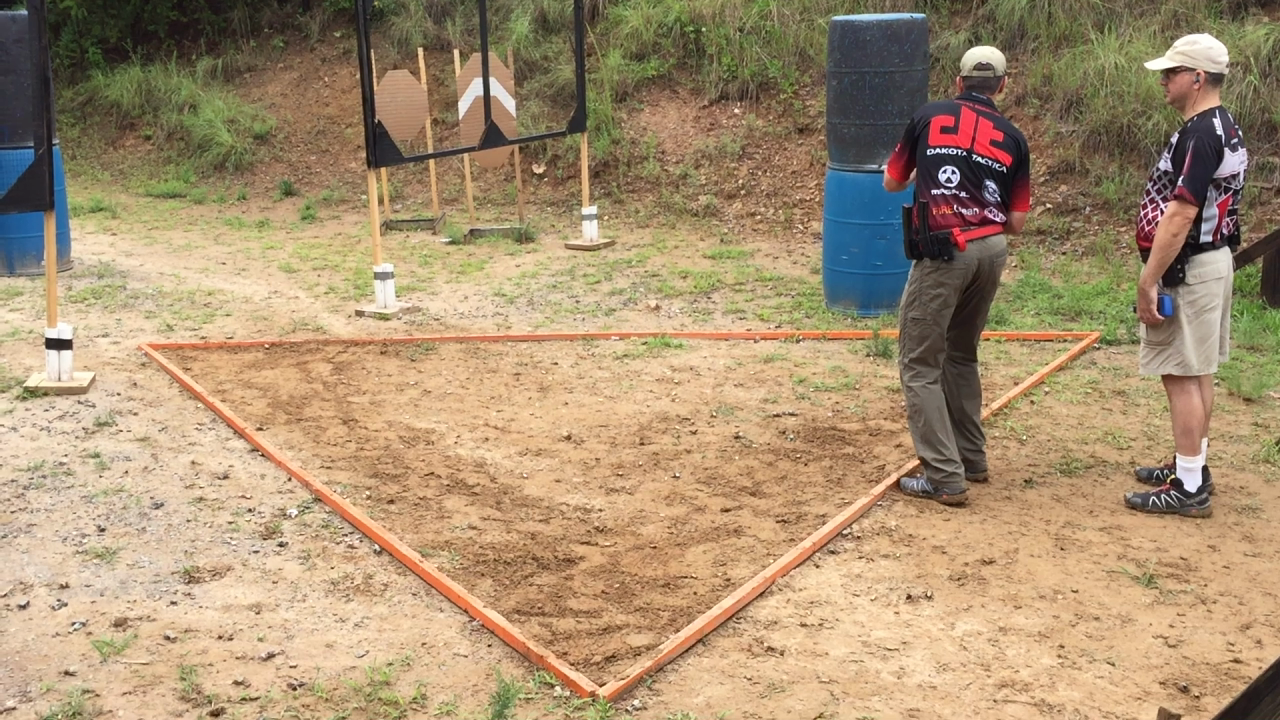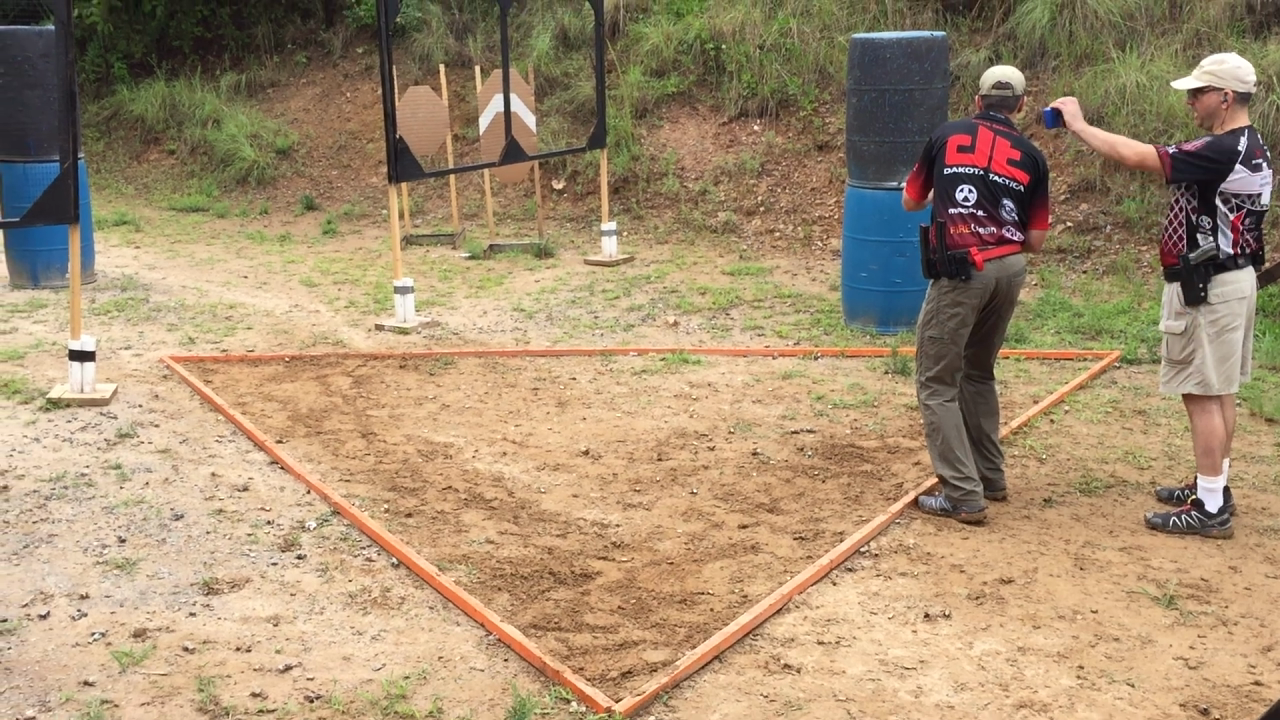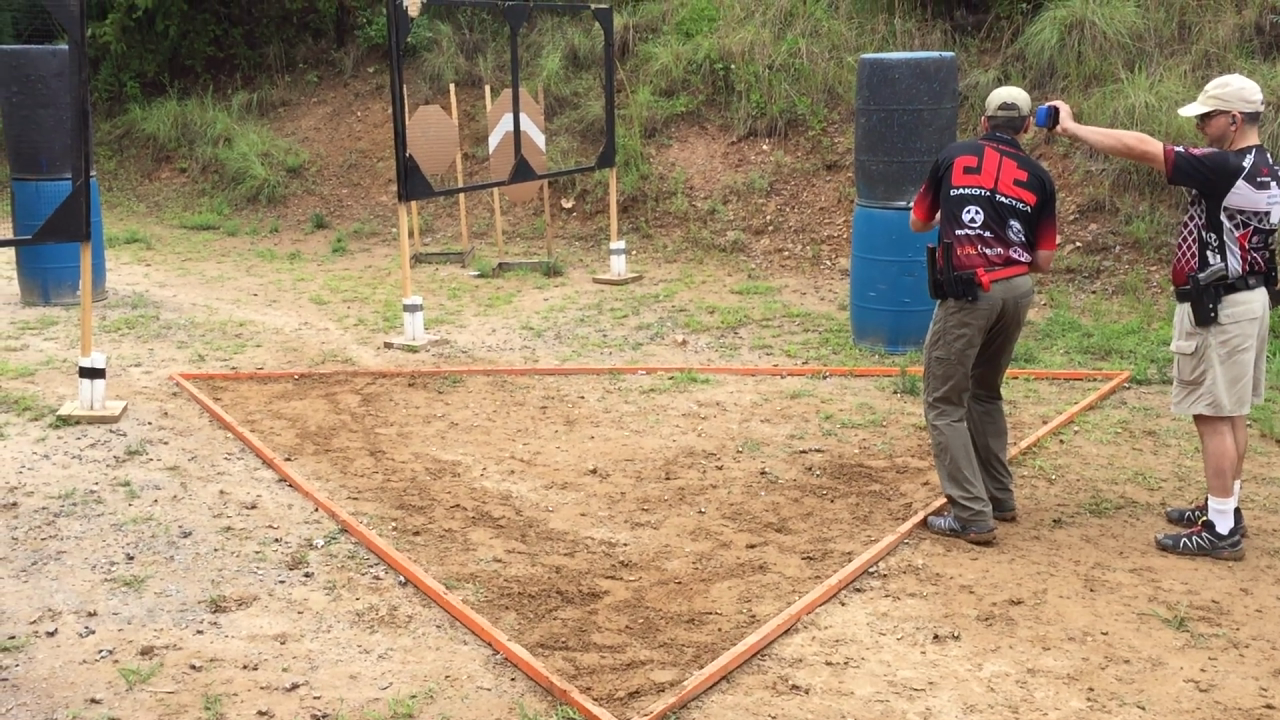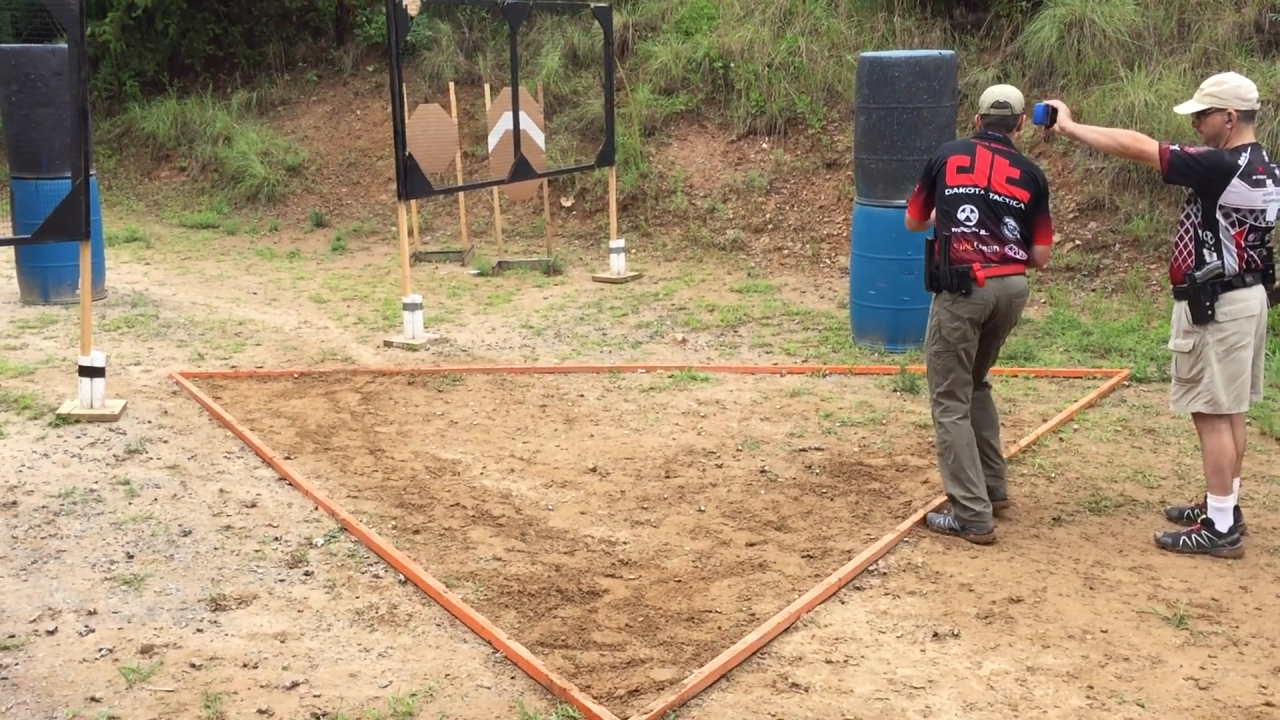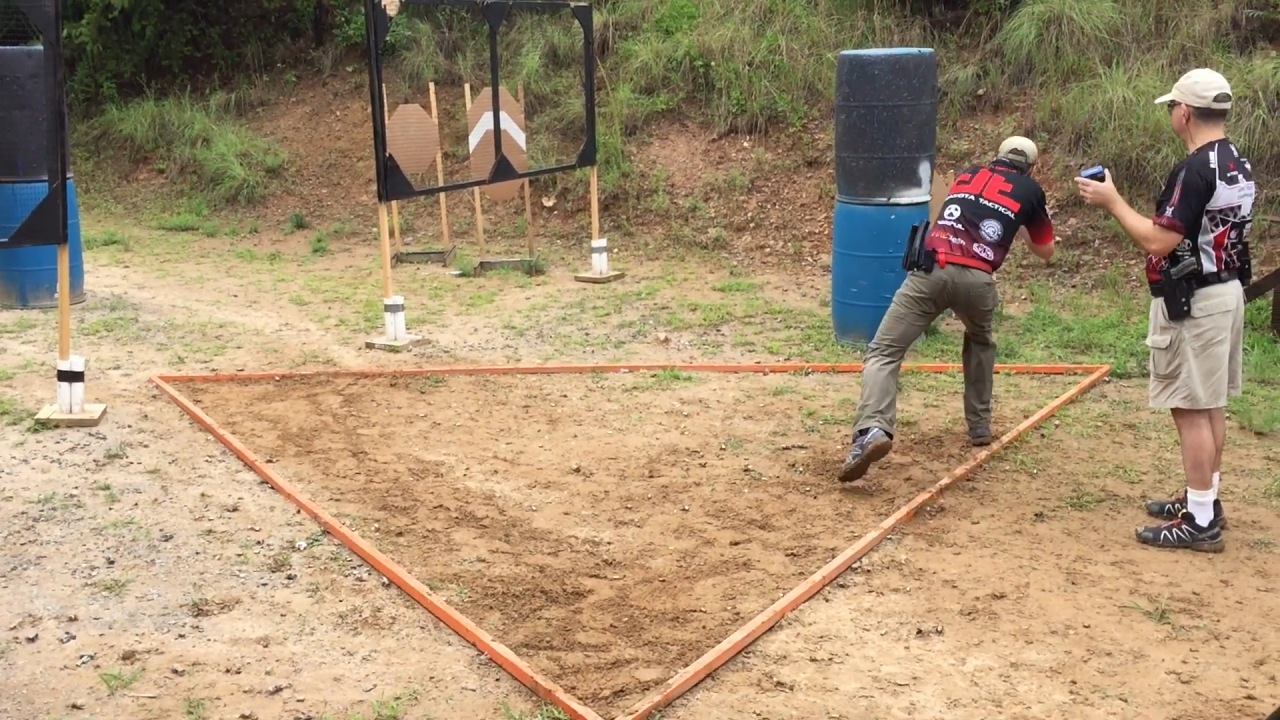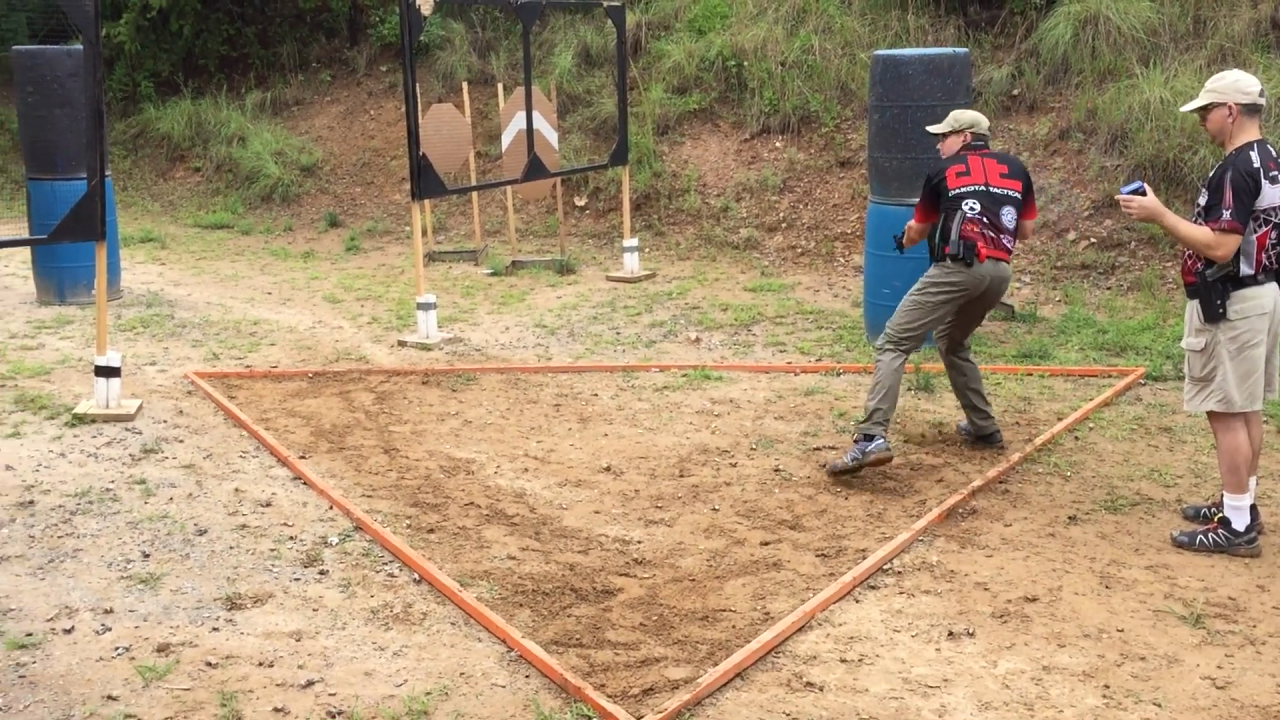
dt=0.7s
person 1, frame 1
left shoulder: (1200, 134)
right shoulder: (1222, 128)
left elbow: (1180, 215)
left wrist: (1149, 281)
left hip: (1186, 268)
right hip: (1210, 260)
left knee: (1182, 375)
right knee: (1198, 372)
left ankle: (1188, 488)
right ankle: (1190, 467)
person 1, frame 2
left shoulder: (1223, 151)
right shoulder: (1249, 147)
left elbow: (1140, 157)
left wrist: (1078, 124)
left hip: (1206, 287)
right hip: (1231, 278)
left knee: (1203, 394)
right knee: (1219, 391)
left ankle: (1210, 508)
right ankle: (1213, 488)
person 1, frame 3
left shoulder: (1228, 168)
left elbow: (1141, 147)
left wrist: (1073, 128)
left hip: (1218, 307)
left knee: (1213, 415)
right knee: (1232, 411)
left ankle: (1220, 529)
right ankle: (1223, 508)
person 1, frame 4
left shoulder: (1222, 167)
left elbow: (1136, 147)
left wrist: (1070, 127)
left hip: (1215, 306)
left knee: (1213, 414)
right knee: (1231, 410)
left ankle: (1219, 528)
right ankle: (1223, 507)
person 1, frame 5
left shoulder: (1194, 171)
right shoulder: (1237, 164)
left elbow: (1158, 241)
left wrist: (1111, 200)
left hip: (1193, 301)
right hip: (1225, 292)
left knee: (1191, 409)
right knee: (1211, 404)
left ankle: (1200, 521)
right ankle: (1204, 500)
person 1, frame 6
left shoulder: (1236, 168)
left elbow: (1220, 246)
left wrist: (1159, 215)
left hip: (1230, 304)
left knee: (1227, 412)
left ankle: (1237, 525)
person 2, frame 1
left shoulder: (928, 116)
right shoulder: (1013, 137)
left elbow: (892, 182)
right elbow: (1016, 221)
left hip: (944, 253)
right hip: (992, 251)
left knee: (920, 363)
right knee: (960, 354)
left ankle: (944, 477)
right ankle: (971, 458)
person 2, frame 2
left shoulder: (945, 136)
right shoulder: (1031, 156)
left elbow: (910, 201)
right elbow: (1035, 240)
left hip: (963, 272)
right hip: (1009, 270)
left knee: (937, 381)
right knee: (978, 372)
left ankle: (962, 495)
right ankle: (990, 476)
person 2, frame 3
left shoulder: (953, 157)
right shoulder: (1038, 177)
left elbow: (919, 222)
right elbow: (1043, 260)
left hip: (970, 292)
right hip: (1017, 291)
left knee: (945, 402)
right knee: (985, 392)
left ankle: (972, 515)
right ankle: (999, 497)
person 2, frame 4
left shoulder: (946, 155)
right shoulder: (1031, 174)
left elbow: (914, 222)
right elbow: (1040, 257)
left hip: (962, 290)
right hip: (1012, 288)
left knee: (951, 402)
right knee: (975, 386)
left ankle: (973, 516)
right ankle: (992, 489)
person 2, frame 5
left shoulder: (967, 175)
right shoulder: (1030, 189)
right elbow: (1046, 251)
left hip: (930, 270)
right hip: (975, 277)
left knee: (883, 354)
right knee: (980, 341)
left ankle: (872, 429)
right ankle: (980, 425)
person 2, frame 6
left shoulder: (943, 169)
right shoulder: (1016, 169)
left elbow: (917, 231)
right elbow: (1026, 230)
left wrist: (907, 237)
left hip: (958, 266)
right hip: (998, 272)
left knee: (894, 345)
right knee: (953, 344)
left ankle: (872, 438)
right ankle: (984, 428)
